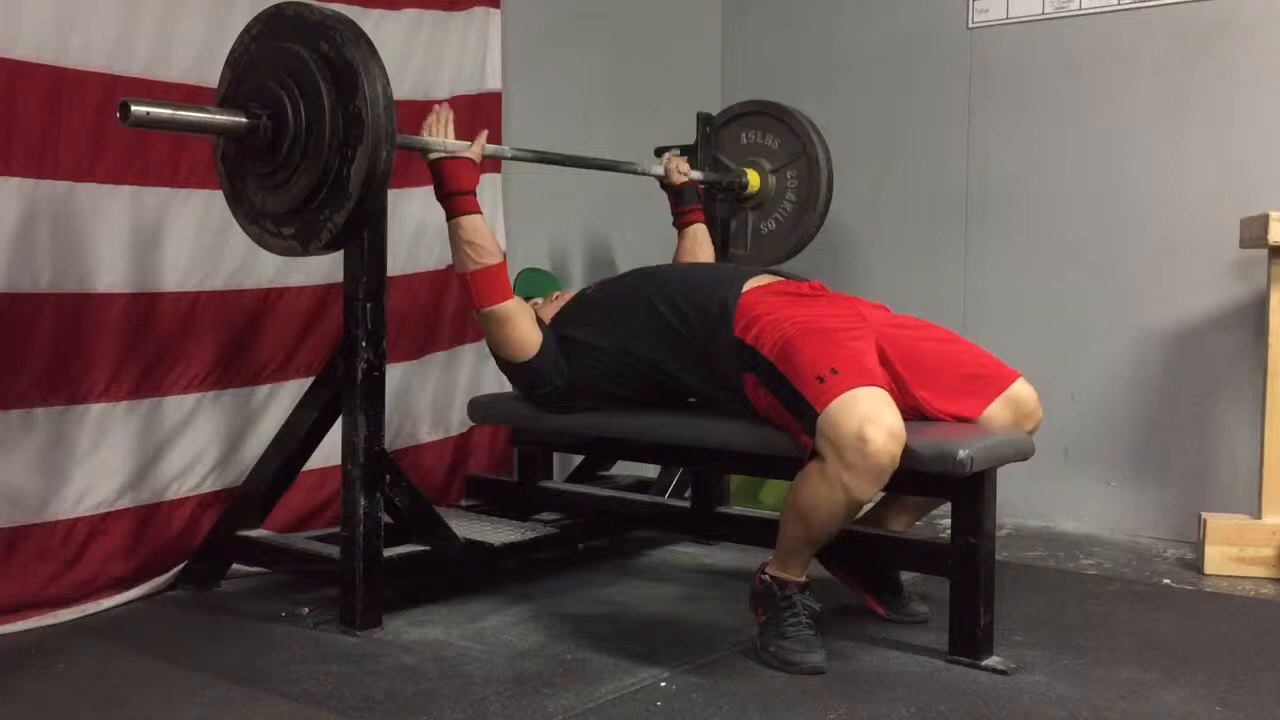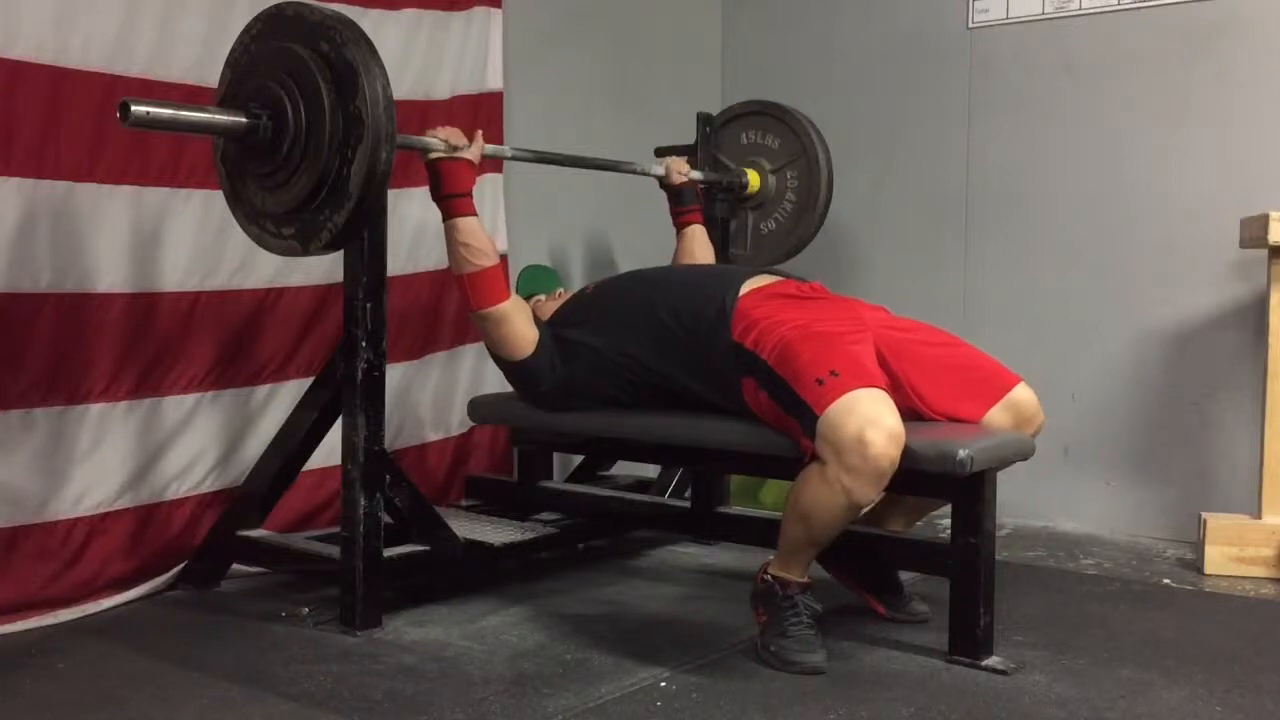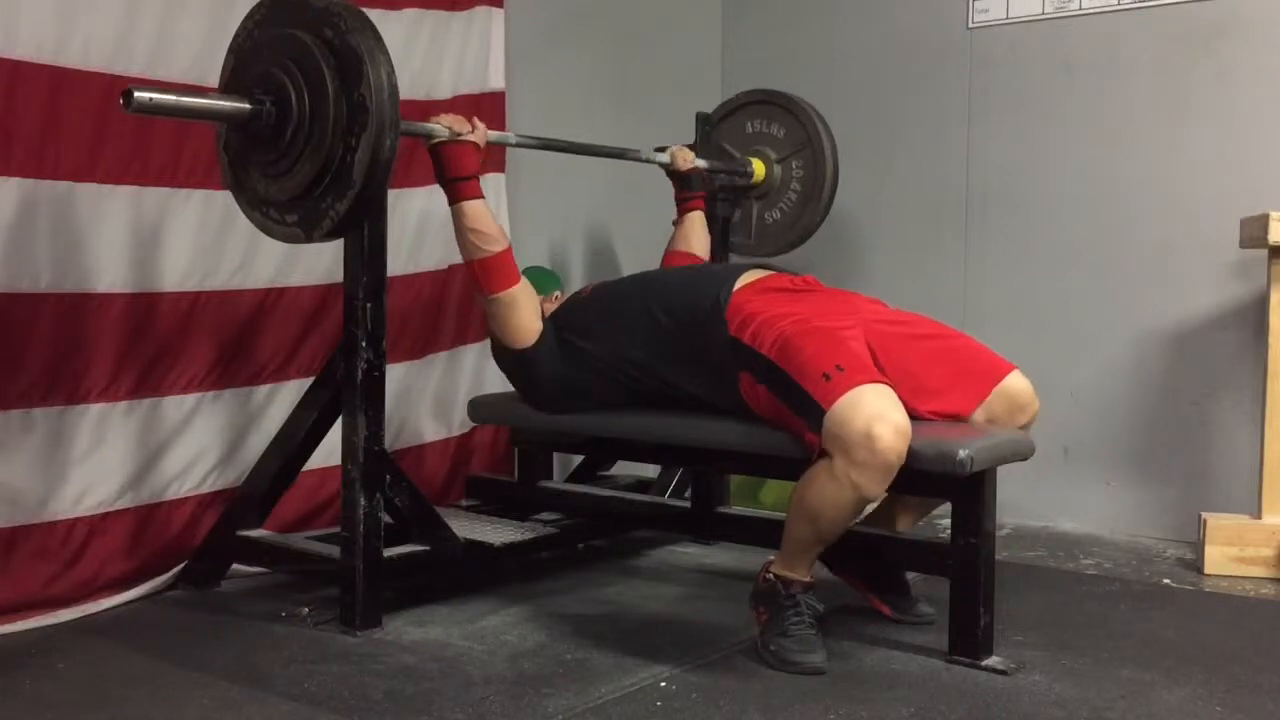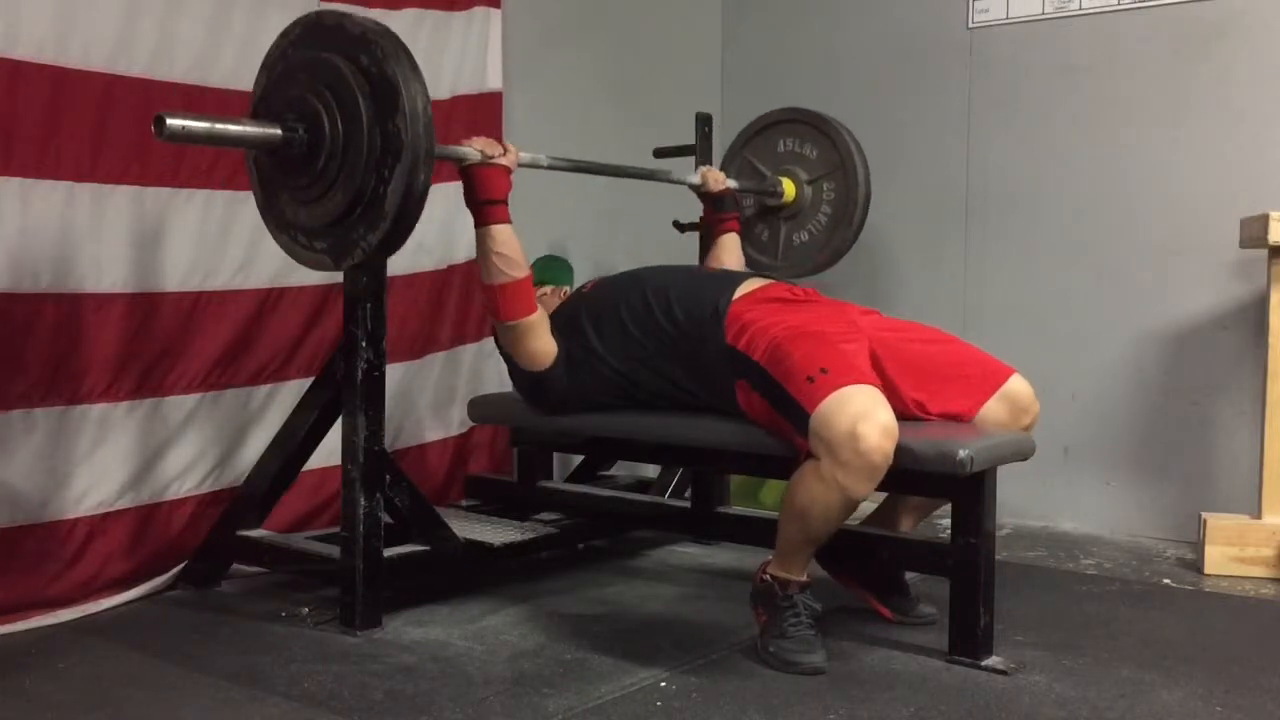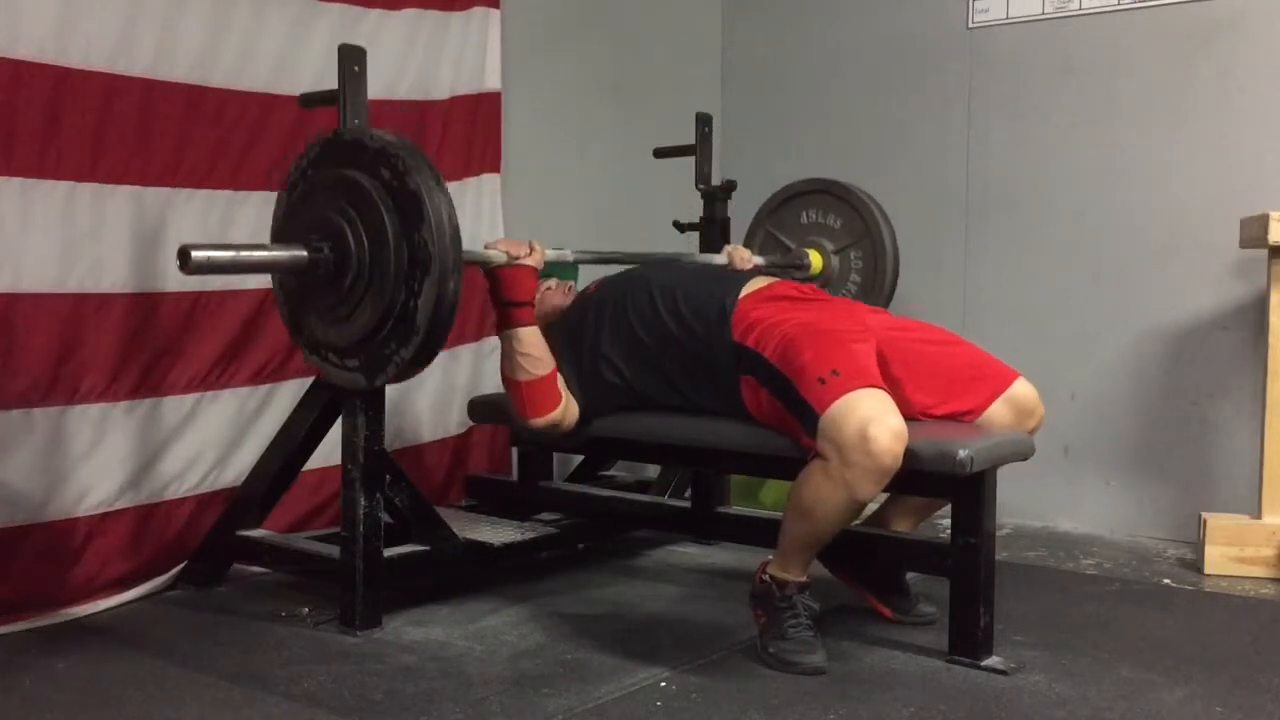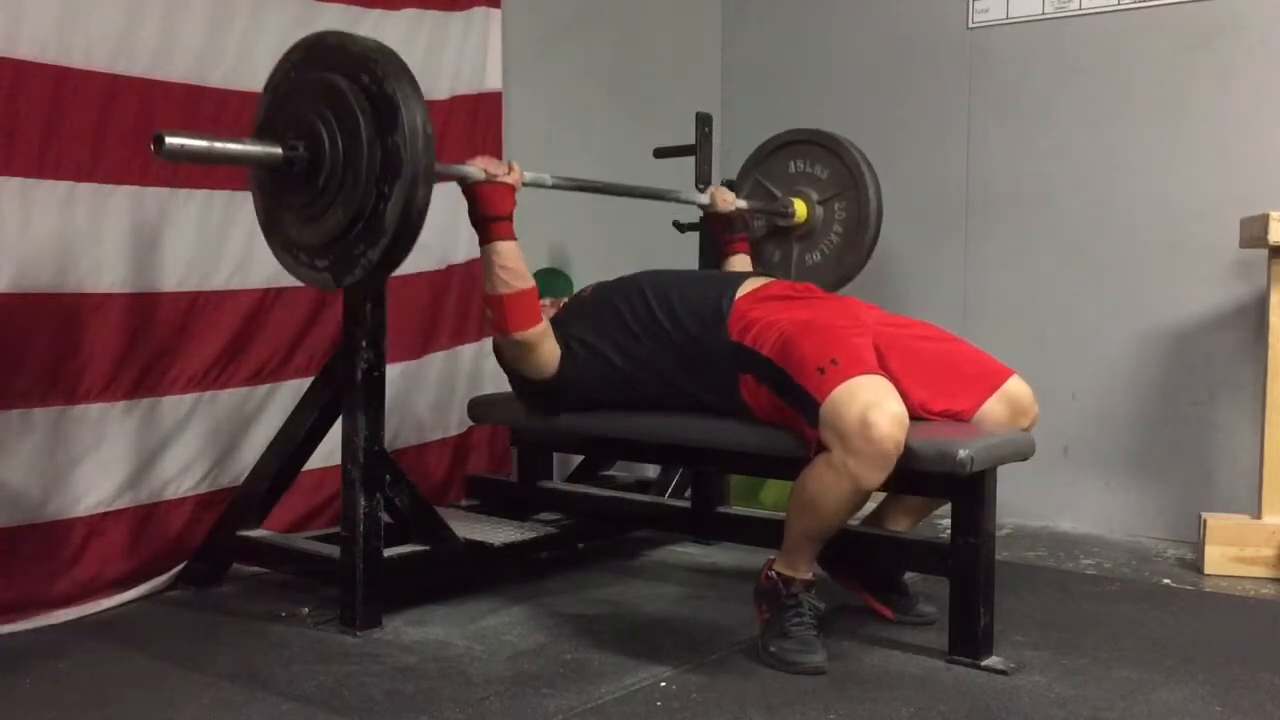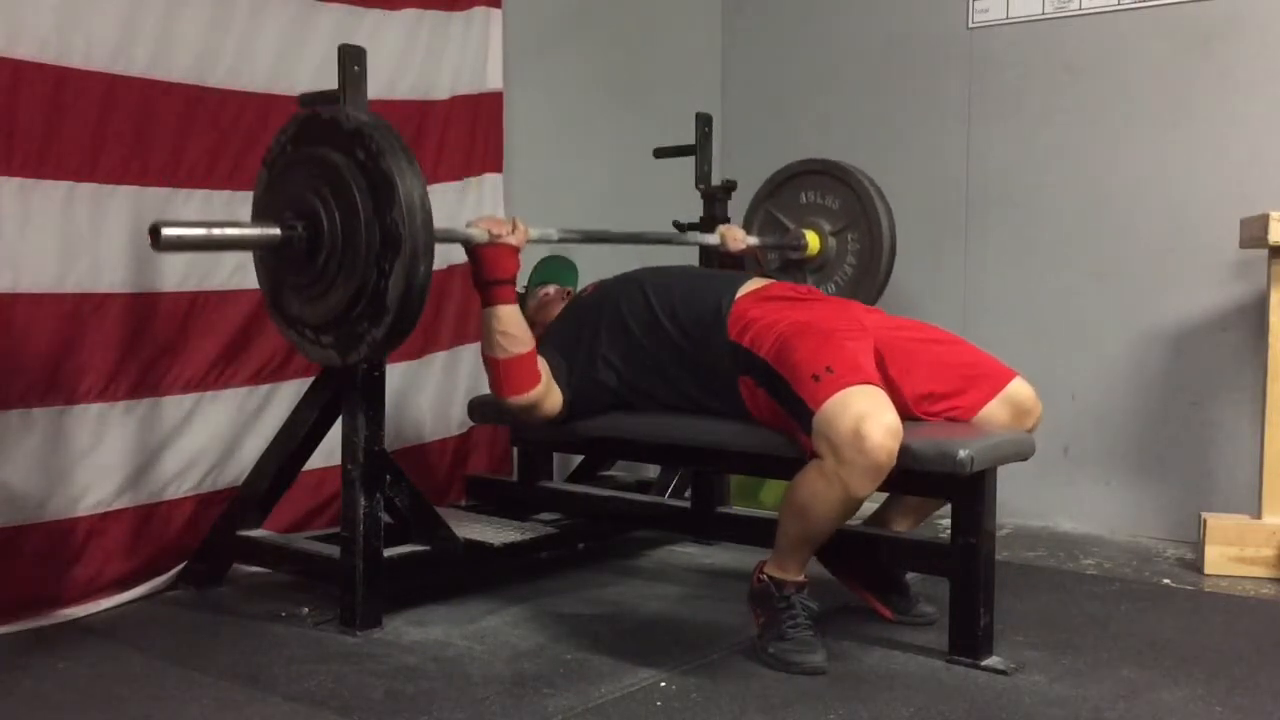
dt=0.7s
person 1, frame 1
left shoulder: (611, 321)
right shoulder: (558, 366)
left elbow: (695, 288)
right elbow: (490, 293)
left wrist: (684, 196)
right wrist: (457, 183)
left knee: (1014, 411)
right knee: (871, 441)
left ankle: (864, 545)
right ankle: (782, 585)
person 1, frame 2
left shoulder: (614, 320)
right shoulder: (555, 366)
left elbow: (696, 284)
right elbow: (488, 298)
left wrist: (684, 198)
right wrist: (454, 187)
left knee: (1015, 415)
right knee: (870, 444)
left ankle: (863, 547)
right ankle: (782, 586)
person 1, frame 3
left shoulder: (612, 324)
right shoulder: (554, 370)
left elbow: (689, 272)
right elbow: (497, 280)
left wrist: (690, 189)
right wrist: (459, 174)
left knee: (1012, 405)
right knee: (878, 437)
left ankle: (870, 550)
right ankle: (785, 586)
person 1, frame 4
left shoulder: (613, 316)
right shoulder: (557, 366)
left elbow: (719, 286)
right elbow: (511, 312)
left wrist: (722, 210)
right wrist: (489, 196)
left knee: (1013, 408)
right knee: (863, 439)
left ankle: (868, 553)
right ankle: (782, 586)
person 1, frame 5
left shoulder: (607, 314)
right shoulder: (557, 352)
right elbow: (542, 412)
left wrist: (745, 273)
right wrist: (513, 294)
left knee: (1017, 410)
right knee: (872, 442)
left ankle: (871, 551)
right ankle: (782, 586)
person 1, frame 6
left shoulder: (604, 326)
right shoulder: (555, 365)
right elbow: (516, 328)
left wrist: (732, 229)
right wrist: (494, 217)
left knee: (1011, 408)
right knee: (876, 429)
left ankle: (868, 552)
right ankle: (787, 584)
person 1, frame 7
left shoulder: (610, 319)
right shoulder: (554, 354)
right elbow: (521, 392)
left wrist: (742, 261)
right wrist: (497, 280)
left knee: (1015, 408)
right knee: (868, 438)
left ankle: (873, 550)
right ankle: (780, 585)
